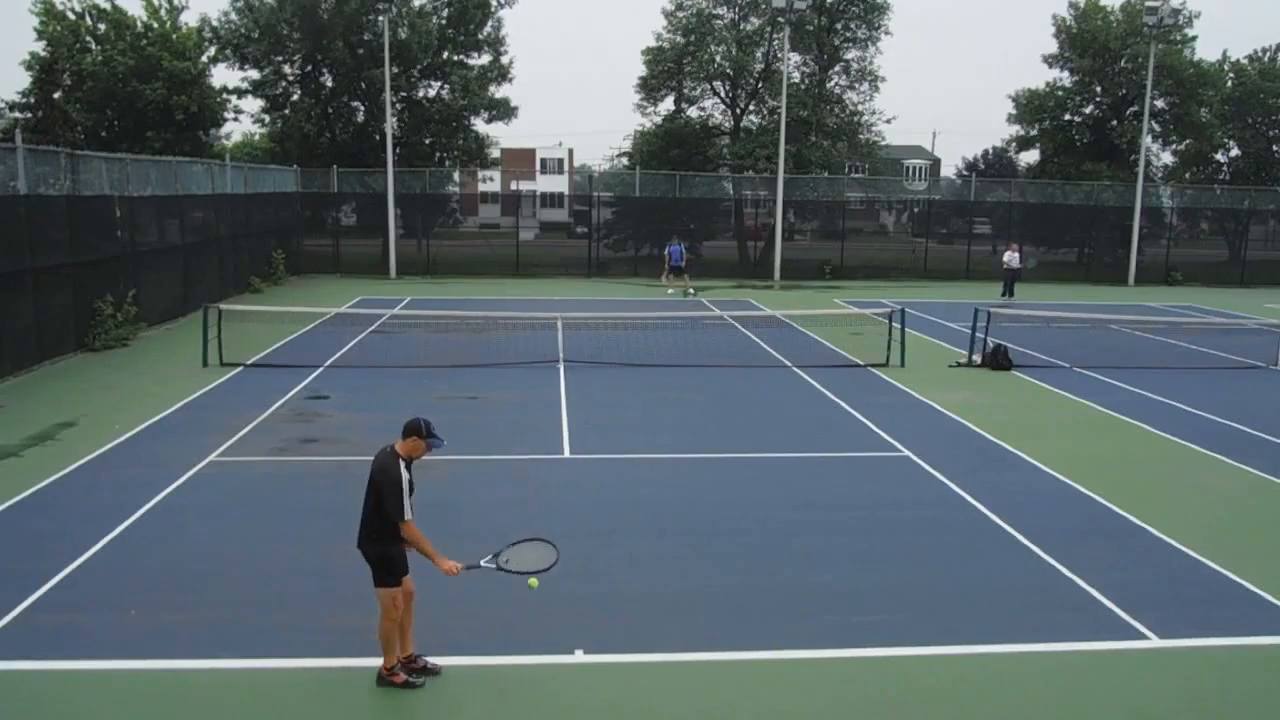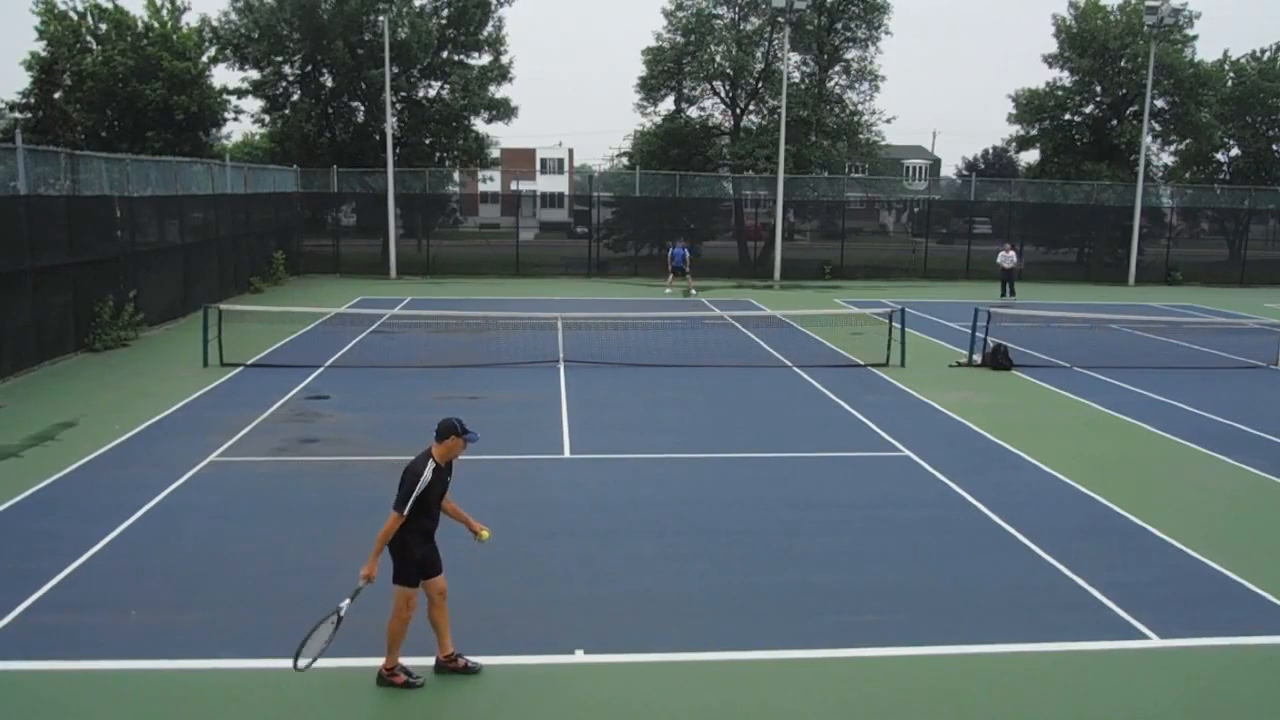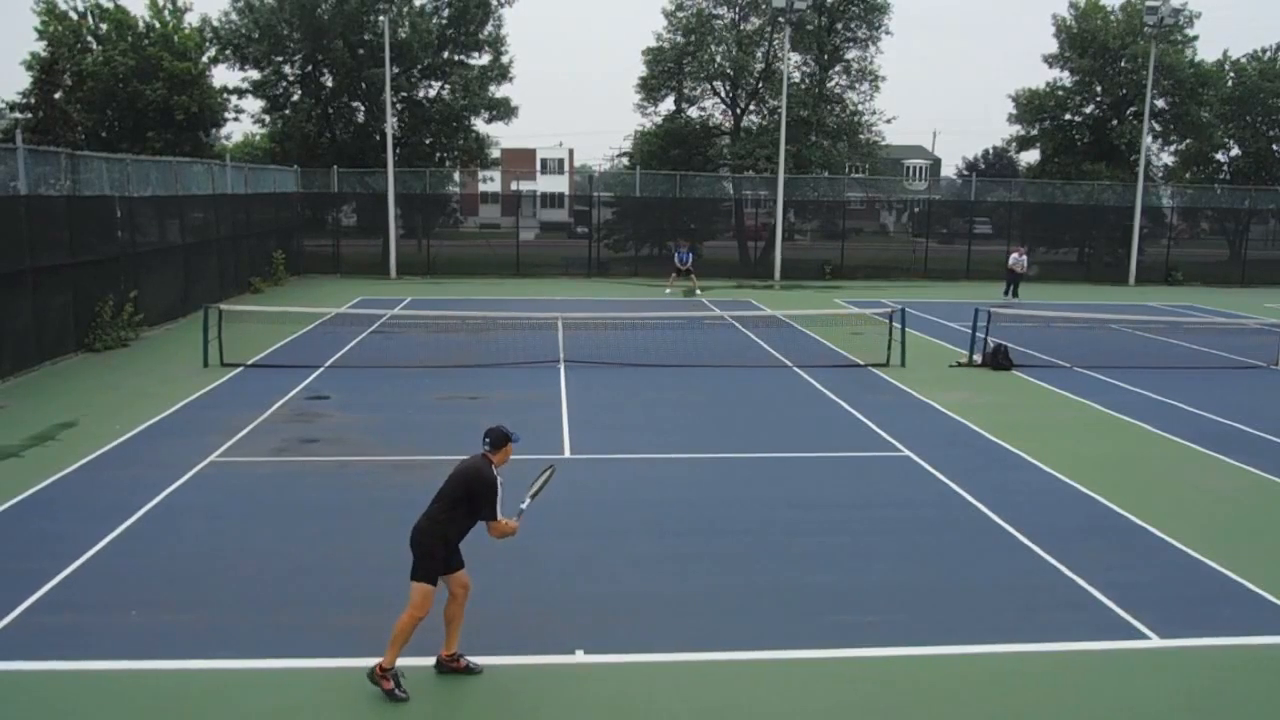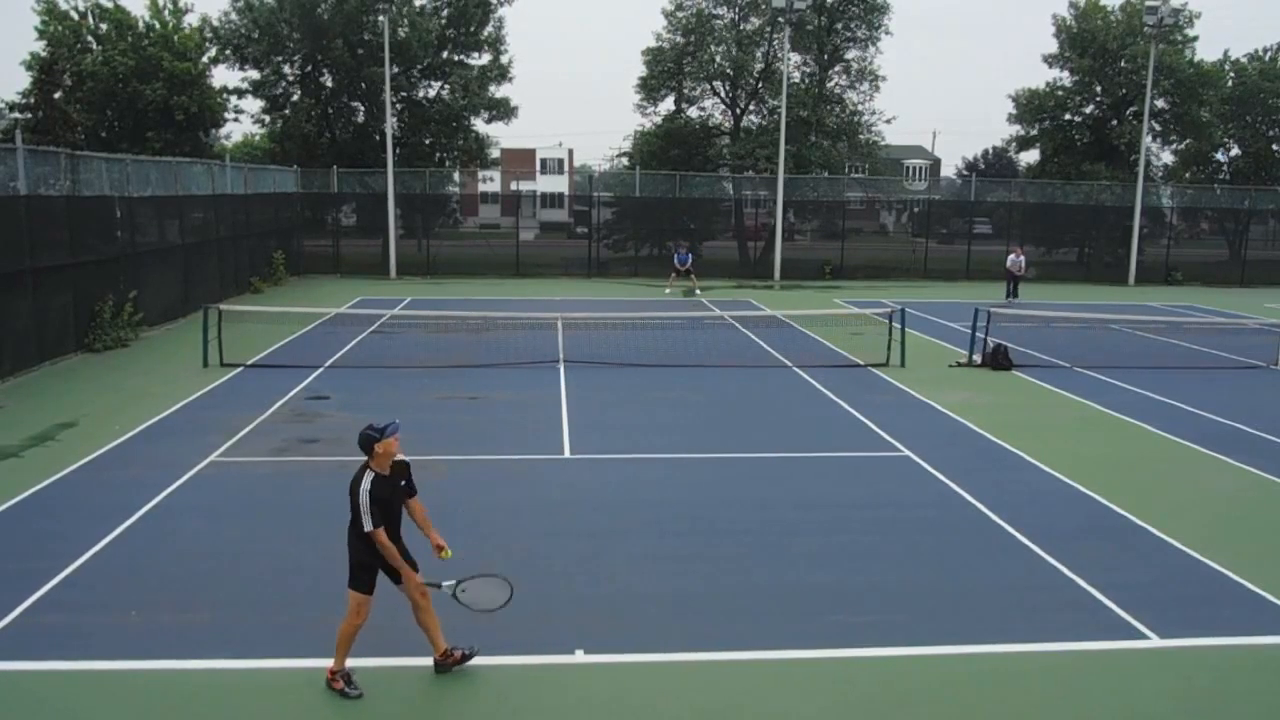
dt=1s
person 1, frame 1
left shoulder: (390, 453)
right shoulder: (396, 474)
right elbow: (407, 528)
left wrist: (416, 545)
right wrist: (439, 561)
left hip: (389, 539)
right hip: (380, 545)
left knee: (407, 596)
right knee: (393, 608)
left ankle: (407, 657)
right ankle: (389, 670)
person 1, frame 2
left shoulder: (445, 463)
right shoulder: (421, 473)
right elbow: (395, 519)
left wrist: (470, 523)
right wrist: (373, 560)
left hip: (426, 541)
right hip: (407, 544)
left knee: (439, 593)
right knee: (405, 608)
left ankle: (447, 657)
right ankle: (389, 669)
person 1, frame 3
left shoulder: (475, 464)
right shoulder: (489, 478)
right elbow: (495, 530)
left wrist: (500, 522)
right wrist: (511, 528)
left hip: (442, 539)
right hip: (430, 541)
left knee: (461, 588)
right knee: (418, 609)
left ankle: (448, 656)
right ankle: (384, 669)
person 1, frame 4
left shoulder: (401, 466)
right shoulder: (364, 487)
left elbow: (412, 503)
right elbow: (378, 538)
left wrist: (432, 535)
right wrist: (405, 571)
left hip: (393, 543)
right hip: (365, 551)
left knee: (420, 594)
right knee: (357, 615)
left ankle: (444, 654)
right ankle: (336, 672)
